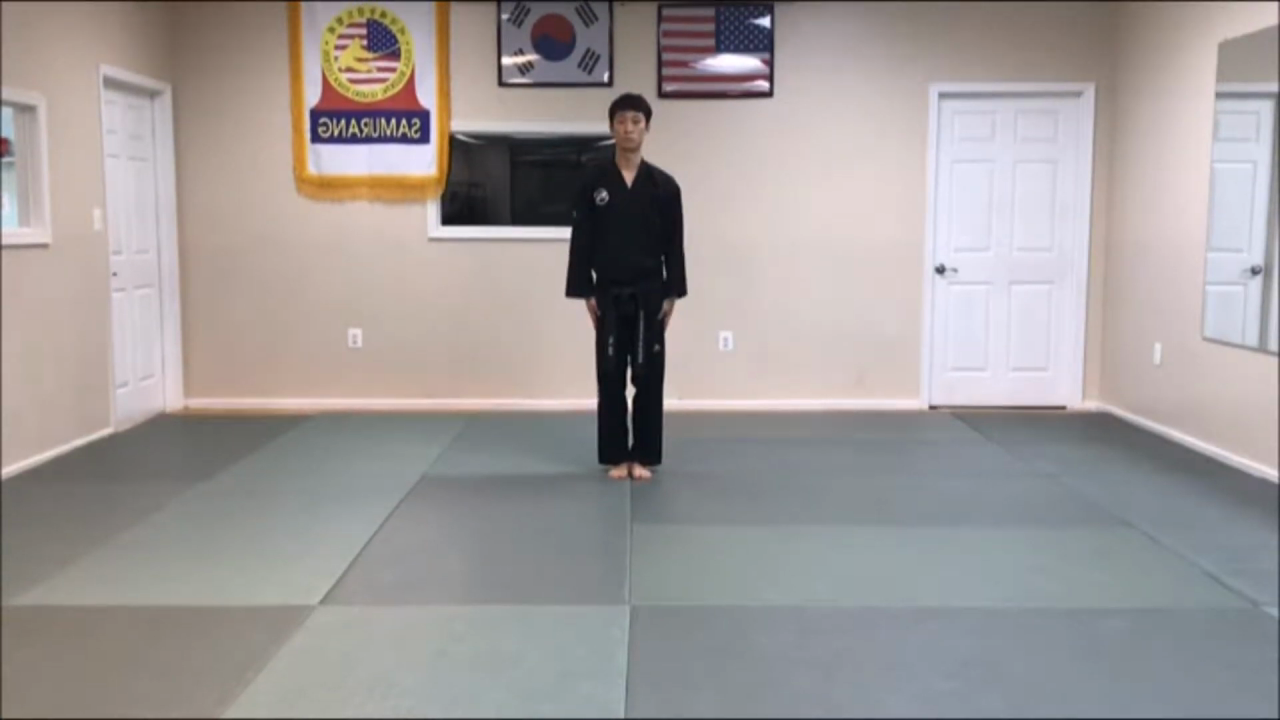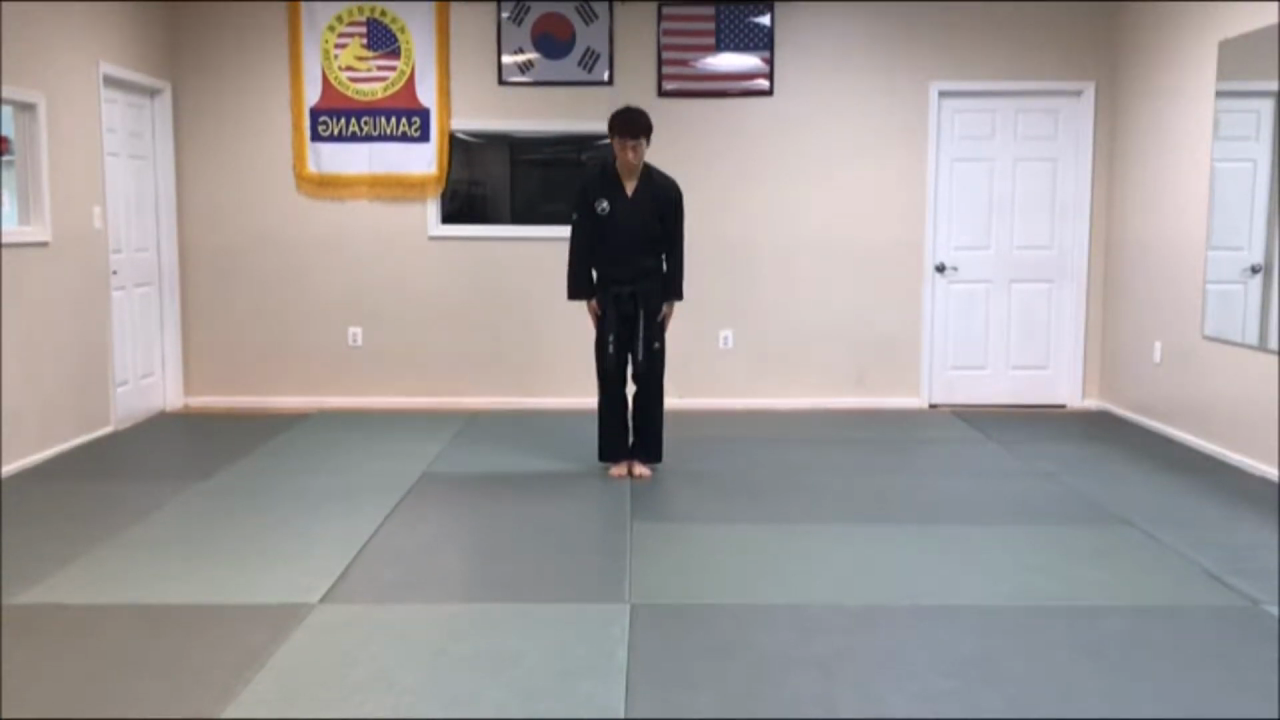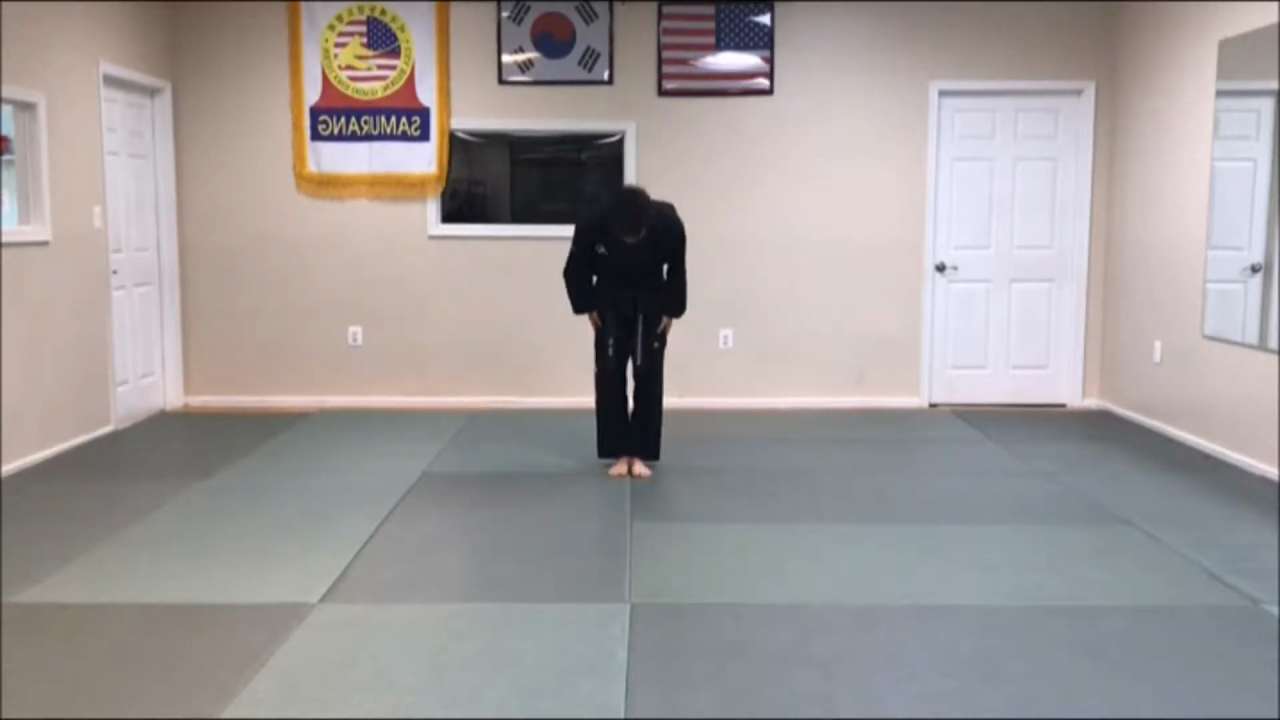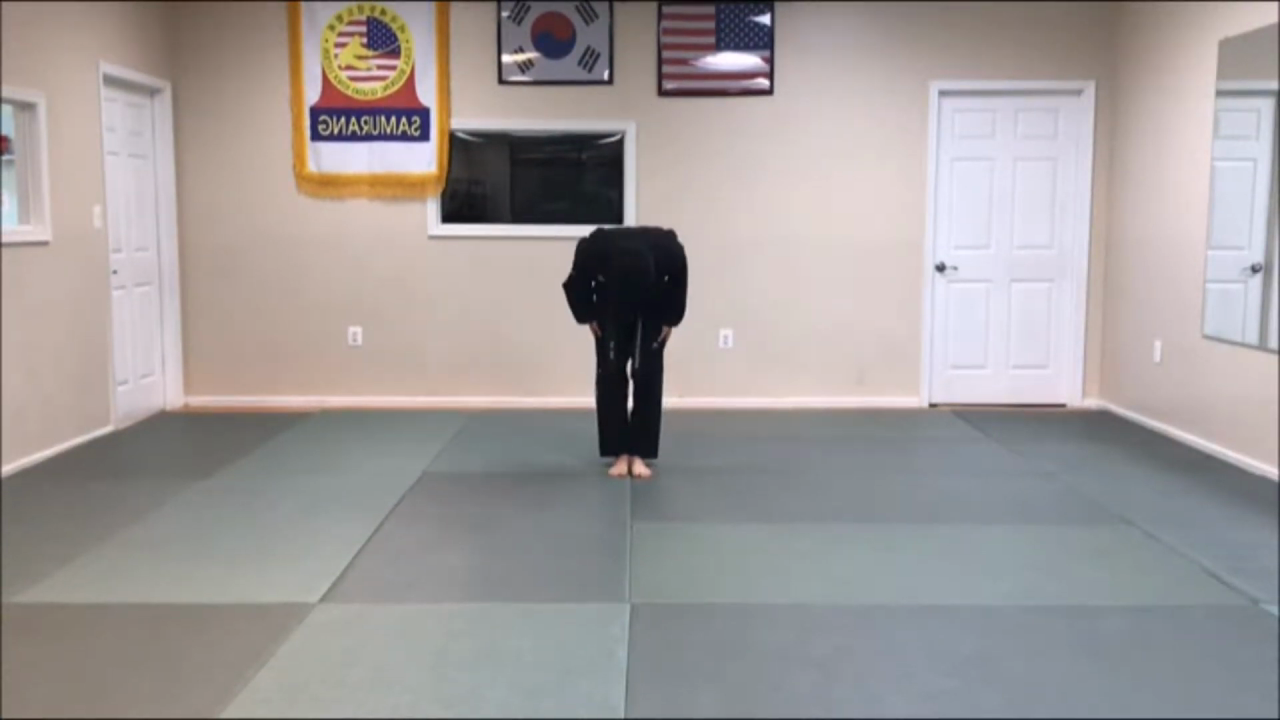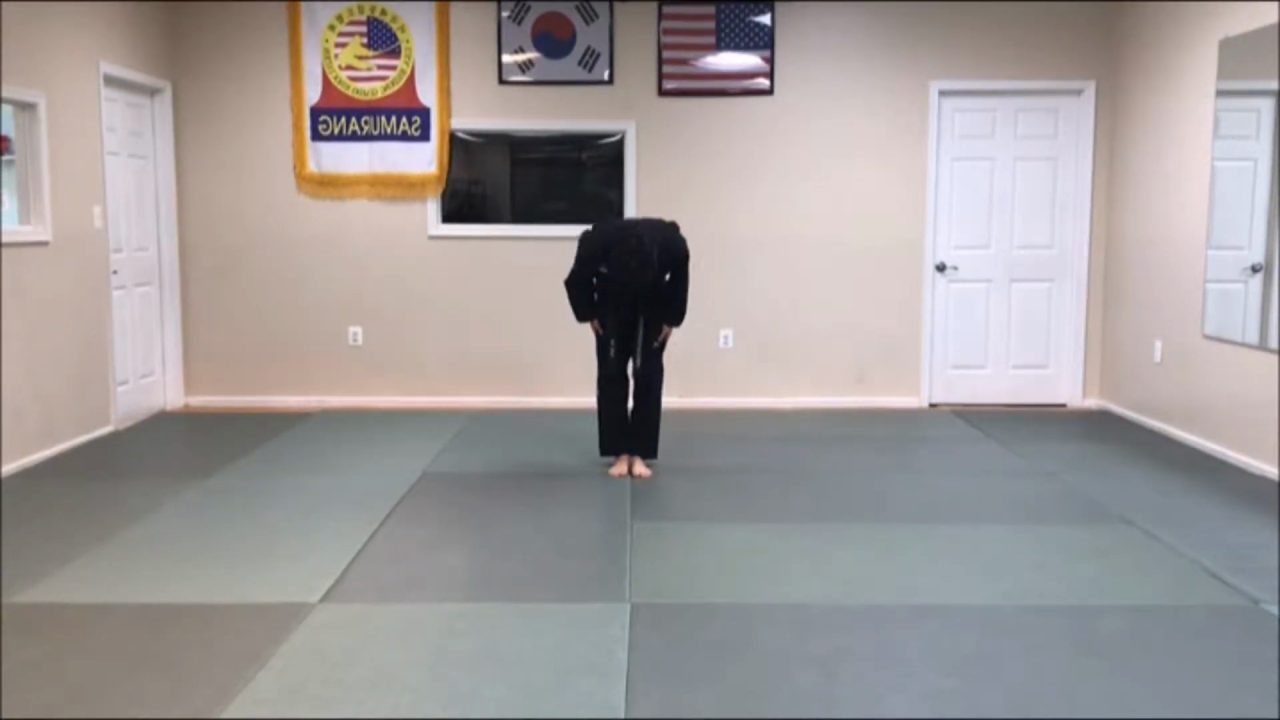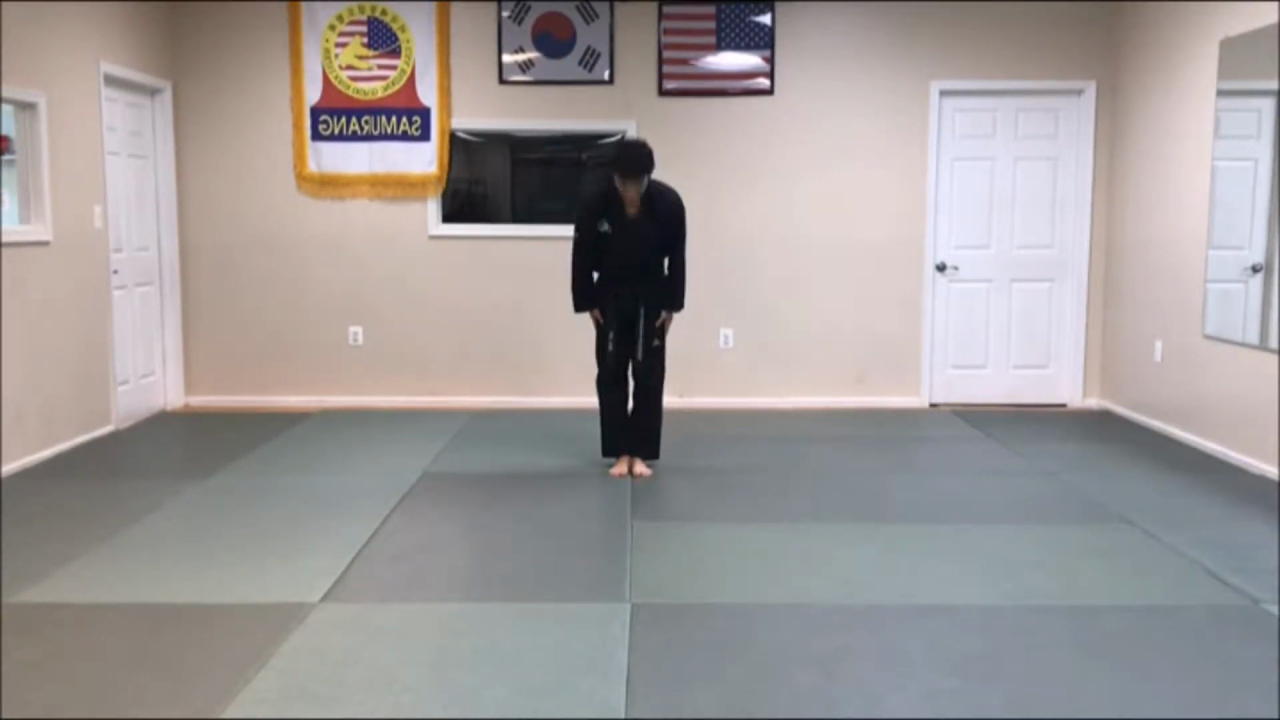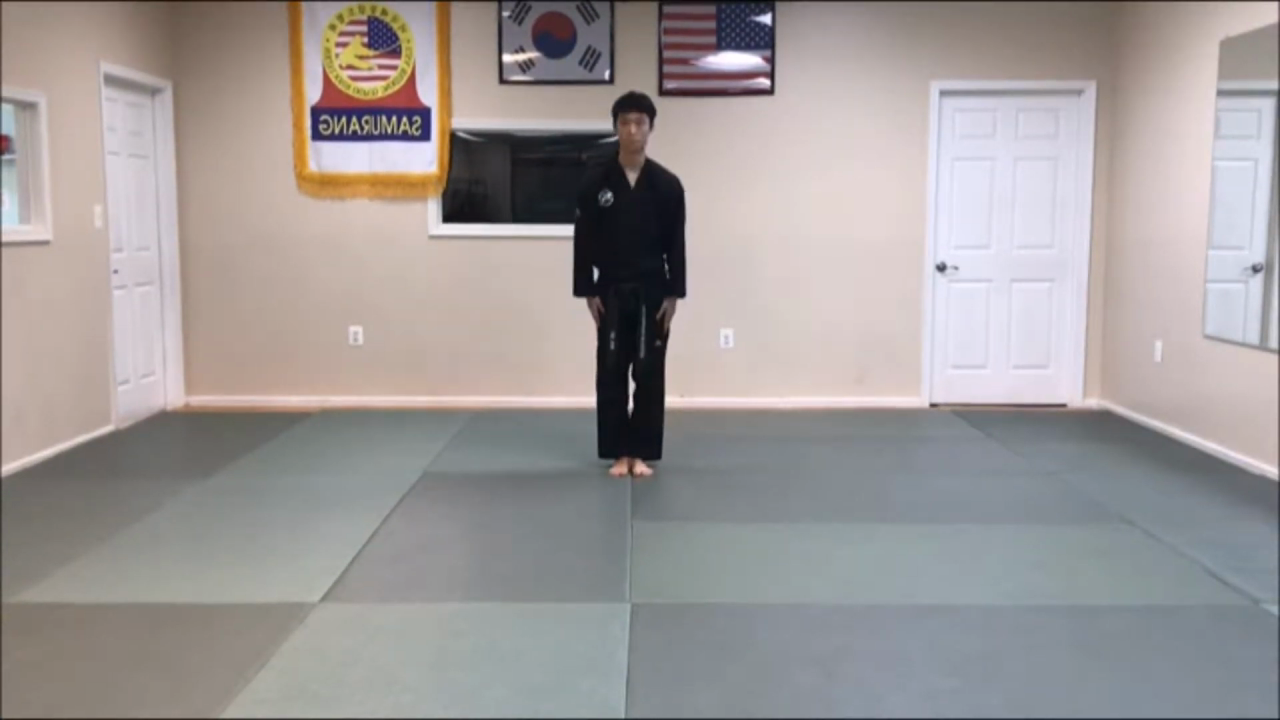
dt=0.4s
person 1, frame 1
left shoulder: (663, 185)
right shoulder: (594, 182)
left elbow: (673, 243)
right elbow: (582, 241)
left wrist: (672, 294)
right wrist: (586, 292)
left hip: (649, 295)
right hip: (609, 295)
left knee: (648, 377)
right knee: (610, 377)
left ankle: (643, 457)
right ankle: (617, 457)
person 1, frame 2
left shoulder: (666, 189)
right shoulder: (593, 186)
left elbow: (674, 247)
right elbow: (581, 244)
left wrist: (671, 296)
right wrist: (587, 293)
left hip: (650, 295)
right hip: (609, 295)
left knee: (648, 375)
right knee: (610, 375)
left ankle: (643, 455)
right ankle: (617, 454)
person 1, frame 3
left shoulder: (669, 224)
right shoulder: (592, 226)
left elbow: (677, 270)
right elbow: (576, 271)
left wrist: (671, 310)
right wrist: (588, 307)
left hip: (651, 305)
right hip: (610, 304)
left knee: (648, 373)
right knee: (610, 372)
left ankle: (641, 453)
right ankle: (619, 452)
person 1, frame 4
left shoulder: (669, 252)
right shoulder: (592, 251)
left elbow: (677, 284)
right elbow: (575, 285)
left wrist: (670, 319)
right wrist: (588, 316)
left hip: (652, 311)
right hip: (610, 310)
left knee: (647, 374)
right knee: (610, 373)
left ankle: (640, 453)
right ankle: (620, 452)
person 1, frame 5
left shoulder: (672, 243)
right shoulder: (595, 243)
left elbow: (679, 282)
right elbow: (577, 282)
left wrist: (671, 319)
right wrist: (589, 315)
left hip: (652, 309)
right hip: (611, 307)
left knee: (647, 374)
right knee: (611, 373)
left ankle: (639, 453)
right ankle: (620, 451)
person 1, frame 6
left shoulder: (669, 202)
right shoulder: (595, 205)
left elbow: (677, 258)
right elbow: (582, 259)
left wrist: (671, 305)
right wrist: (588, 303)
left hip: (651, 298)
right hip: (610, 299)
left knee: (648, 374)
right knee: (611, 373)
left ankle: (641, 452)
right ankle: (620, 452)
person 1, frame 7
left shoulder: (667, 184)
right shoulder: (596, 182)
left elbow: (675, 243)
right elbow: (584, 240)
left wrist: (673, 294)
right wrist: (588, 291)
left hip: (652, 294)
right hip: (610, 293)
left knee: (649, 373)
right knee: (611, 373)
left ankle: (642, 453)
right ankle: (618, 452)
